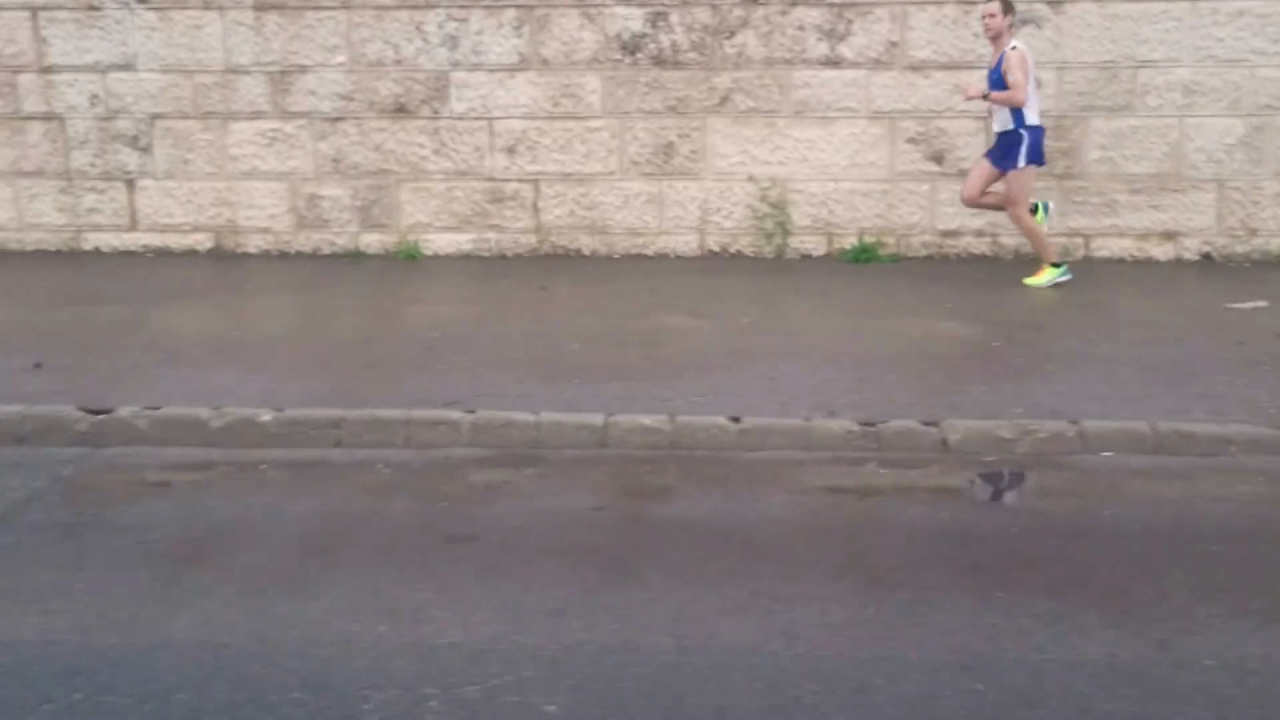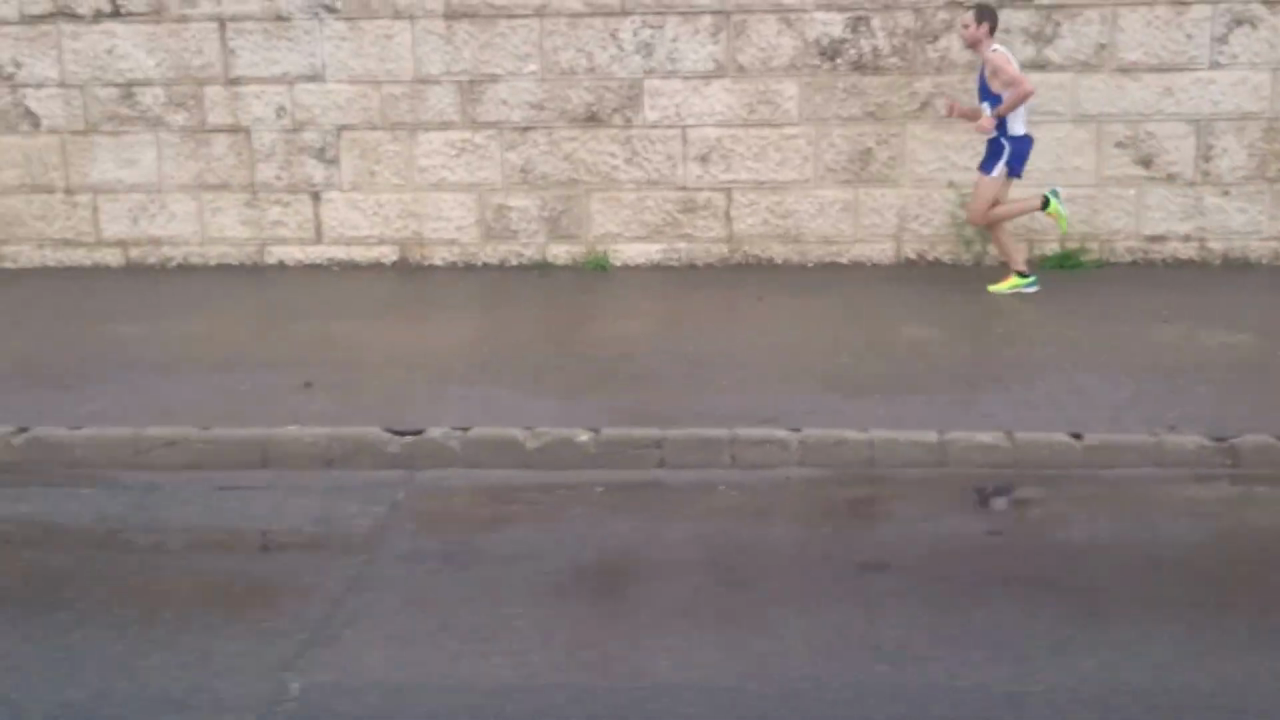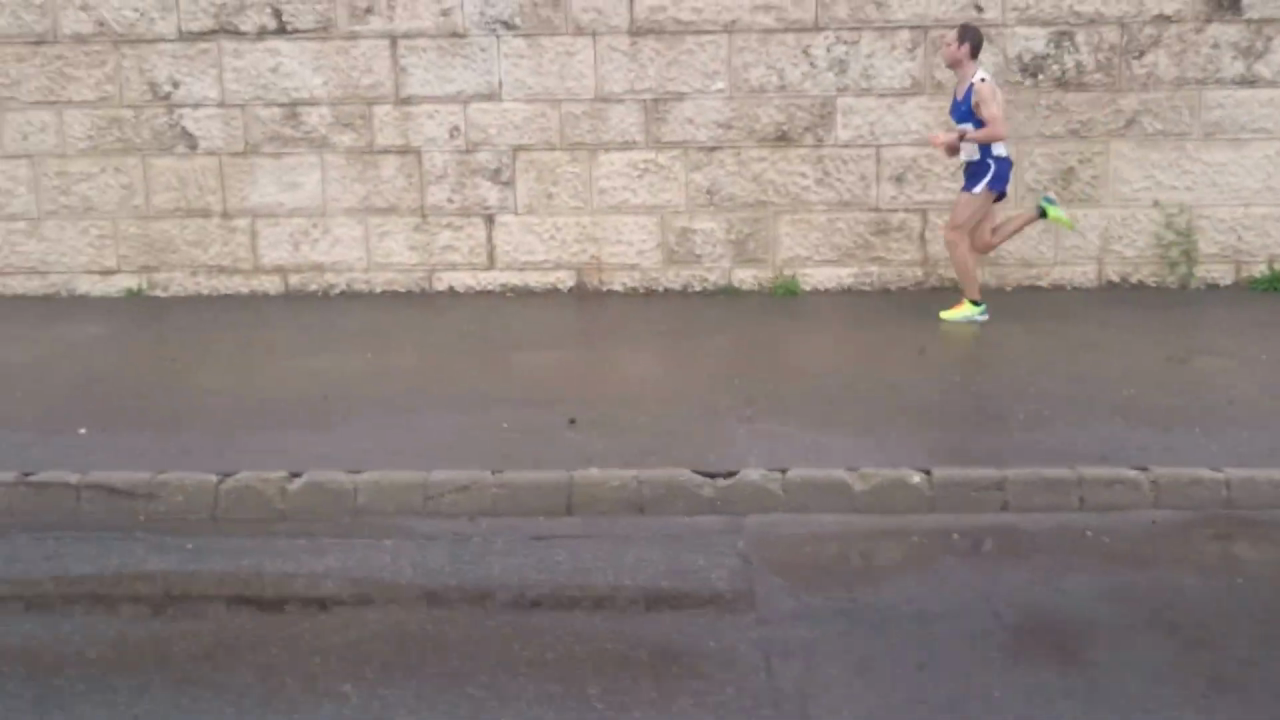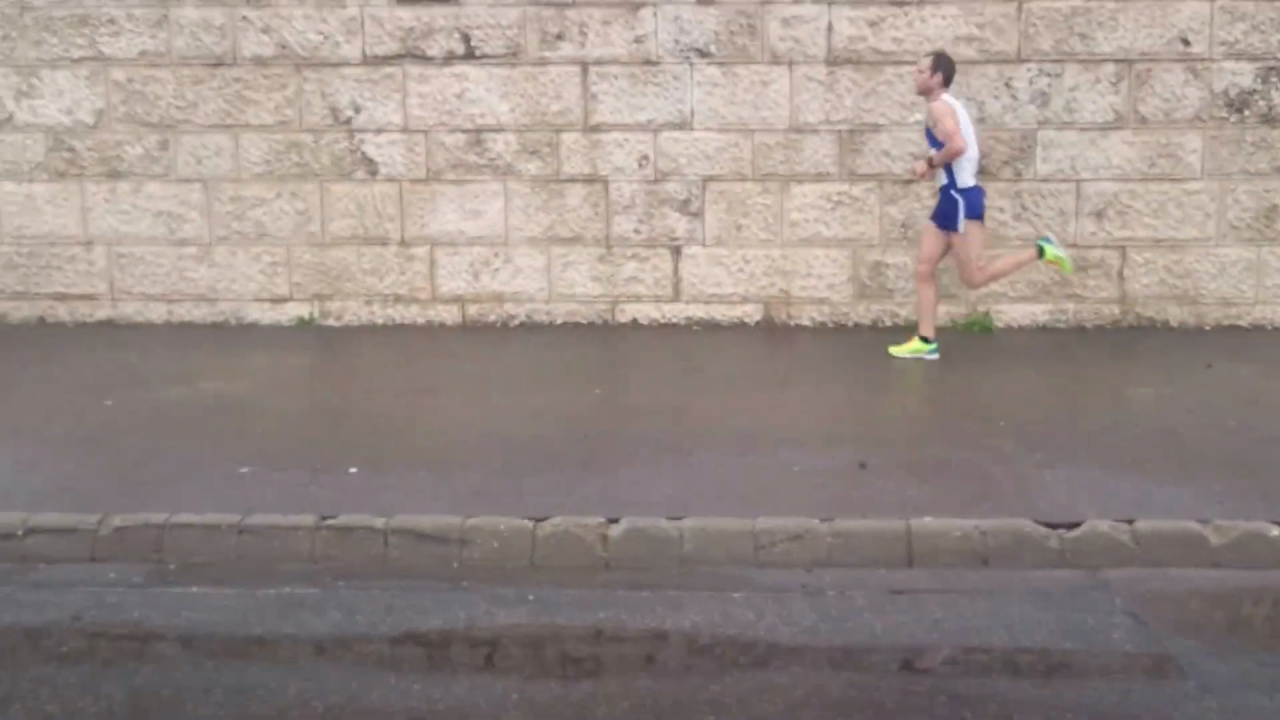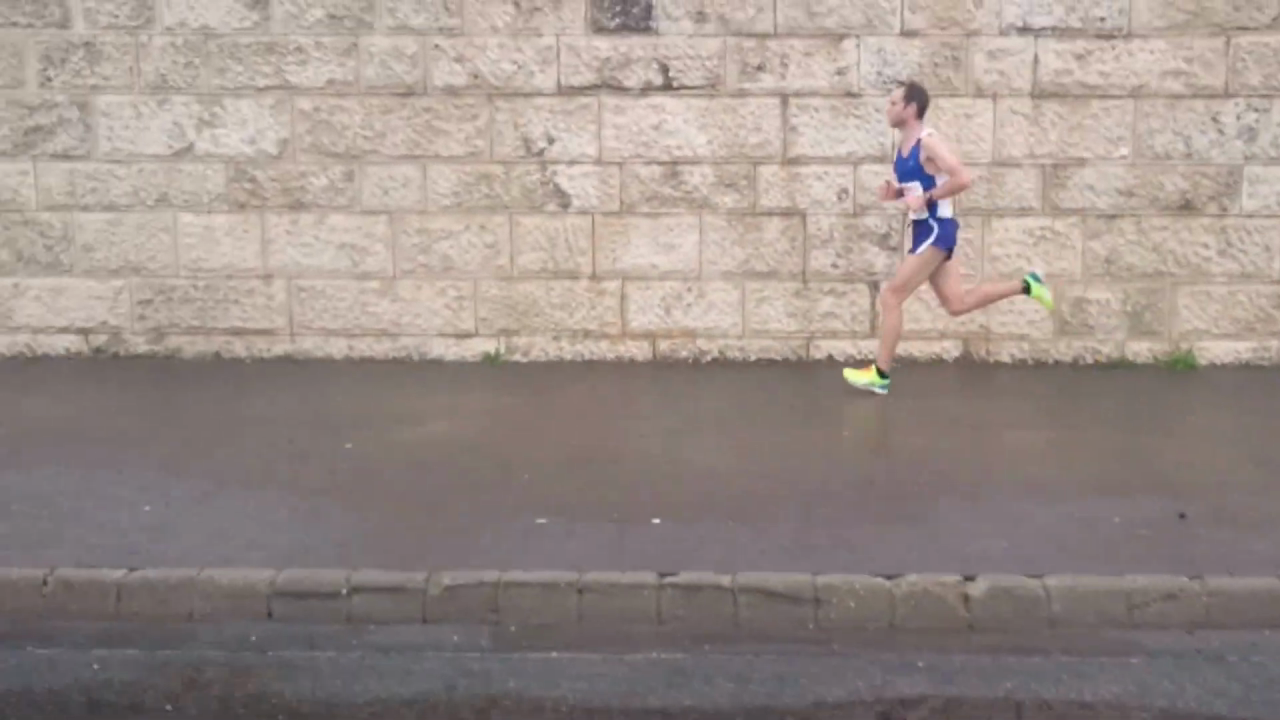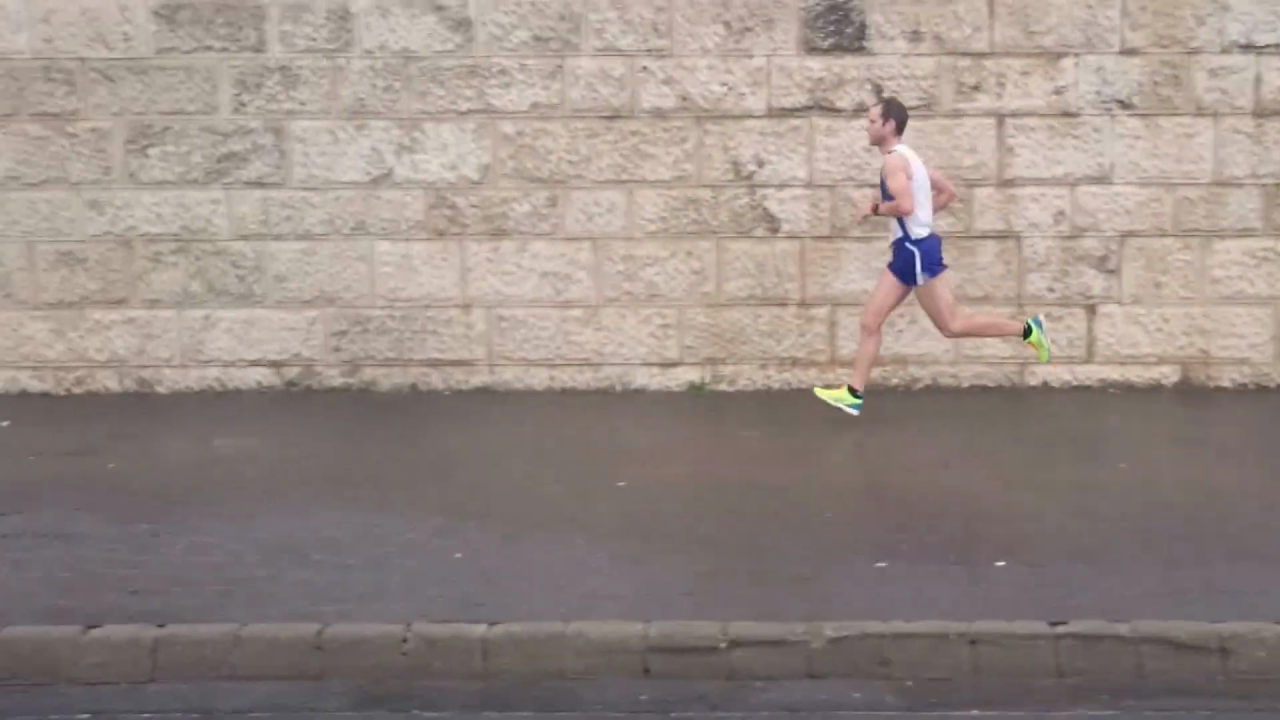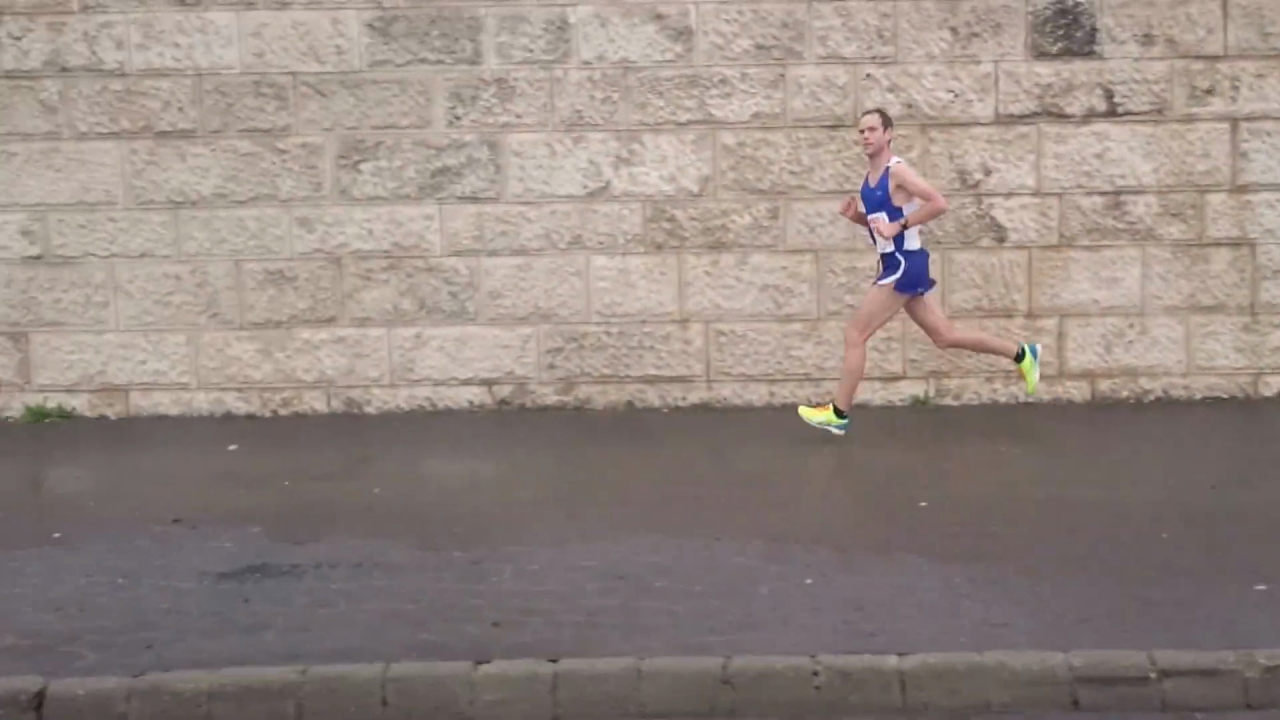
dt=0.3s
person 1, frame 1
left shoulder: (1014, 54)
right shoulder: (1001, 54)
left elbow: (1021, 97)
left wrist: (983, 95)
left hip: (1024, 139)
right hip: (1007, 140)
left knee: (1015, 211)
right knee: (969, 196)
left ankle: (1055, 265)
right ankle: (1032, 210)
person 1, frame 2
left shoulder: (995, 57)
right shoulder: (993, 60)
left elbow: (1027, 88)
left wrist: (995, 116)
right wrist: (962, 112)
left hip: (1007, 147)
right hip: (1002, 145)
left knee: (978, 217)
right knee: (987, 217)
left ankle: (1045, 203)
right ankle: (1022, 275)
person 1, frame 3
left shoulder: (982, 86)
right shoulder: (961, 86)
left elbow: (1000, 131)
left wrist: (956, 137)
right wrist: (955, 145)
left hip: (989, 171)
right hip: (978, 171)
left knee: (954, 237)
right knee: (981, 244)
left ankle: (974, 304)
right ankle: (1042, 210)
person 1, frame 4
left shoulder: (939, 107)
right shoulder: (951, 108)
left elbow: (958, 145)
right elbow: (972, 155)
left wrist: (929, 163)
right wrist: (933, 167)
left hip: (960, 199)
right hip: (953, 198)
left knee: (974, 278)
right knee: (923, 269)
left ankle: (1040, 250)
right ankle: (925, 341)
person 1, frame 5
left shoulder: (928, 142)
right shoulder: (902, 146)
left elbow: (963, 178)
left wrist: (923, 199)
right wrist: (892, 192)
left hip: (937, 230)
right hip: (924, 232)
left knee: (890, 295)
right knee: (956, 305)
left ankle: (880, 373)
right ankle: (1026, 285)
person 1, frame 6
left shoulder: (893, 159)
right shoulder: (906, 157)
left elbow: (904, 205)
right elbow: (948, 191)
left wrist: (875, 209)
left hip: (917, 251)
right hip: (908, 250)
left knee: (951, 326)
right knee: (870, 320)
left ankle: (1026, 329)
right ankle: (853, 394)
person 1, frame 7
left shoulder: (899, 170)
right shoulder: (872, 176)
left elbow: (940, 203)
right elbow: (871, 221)
left wrist: (898, 227)
right wrist: (851, 214)
left hip: (904, 264)
right hip: (895, 265)
left knee: (854, 333)
right knee: (943, 336)
left ankle: (838, 413)
right ankle: (1021, 354)
